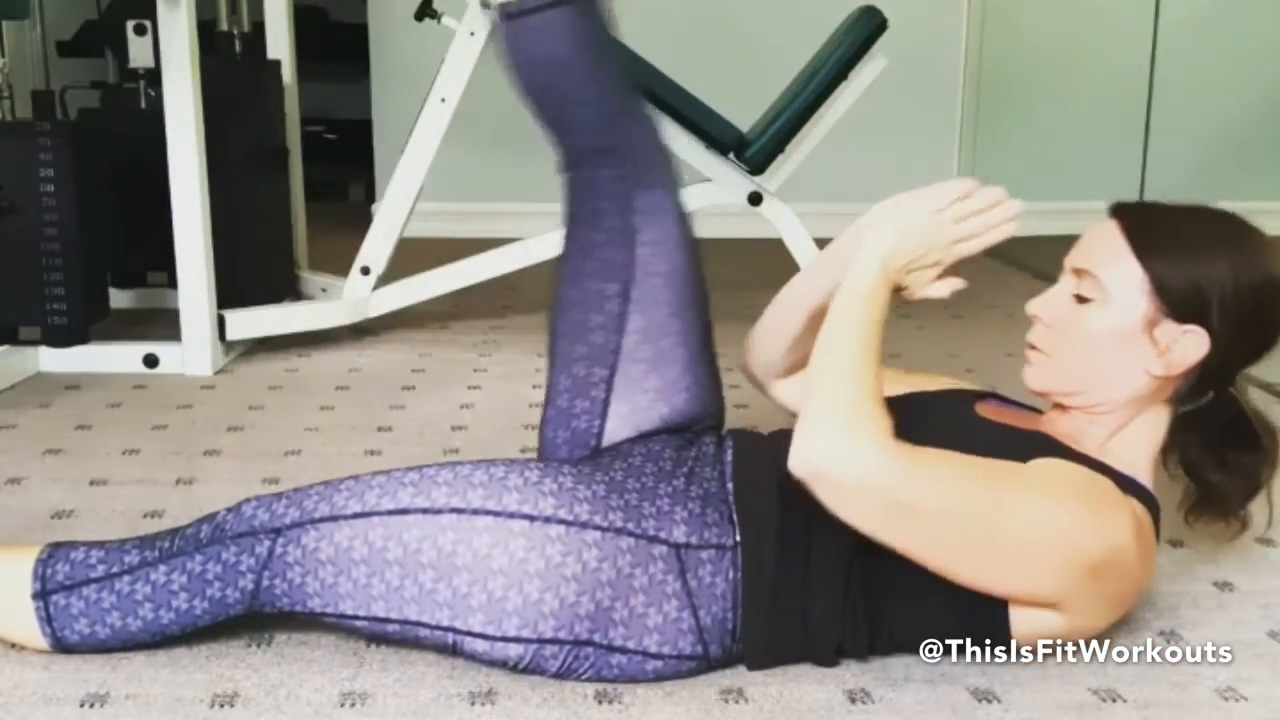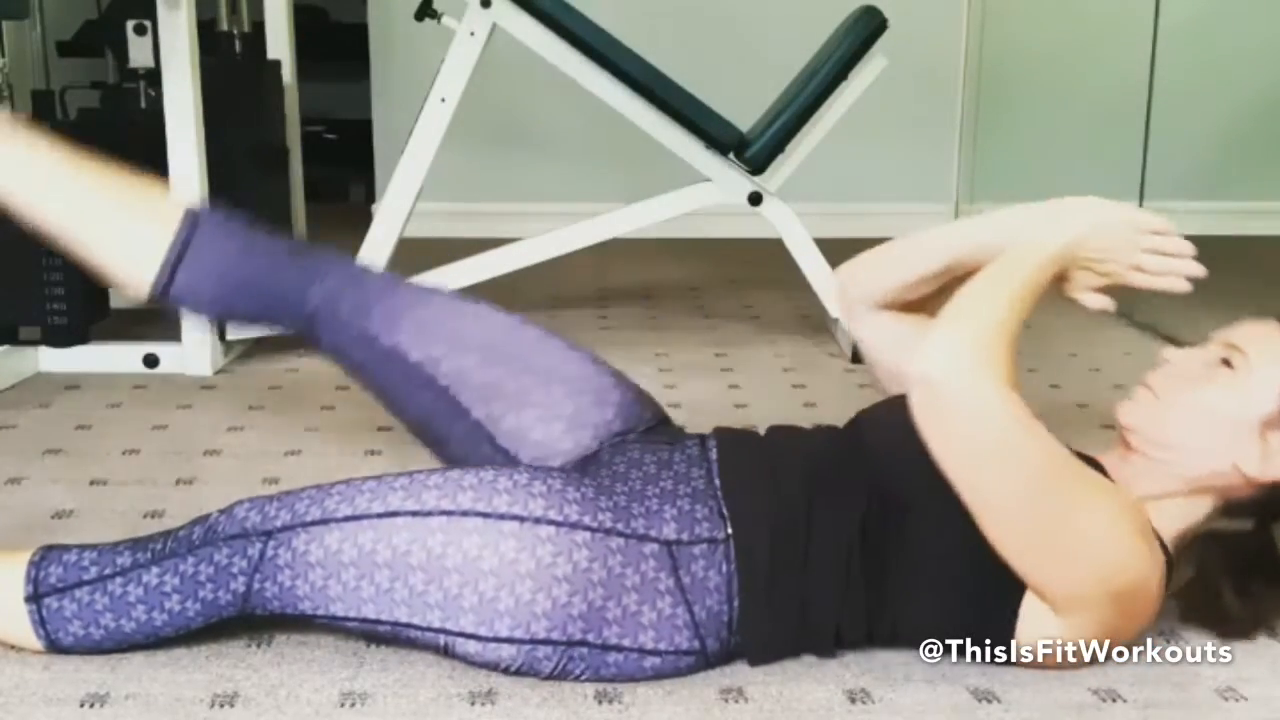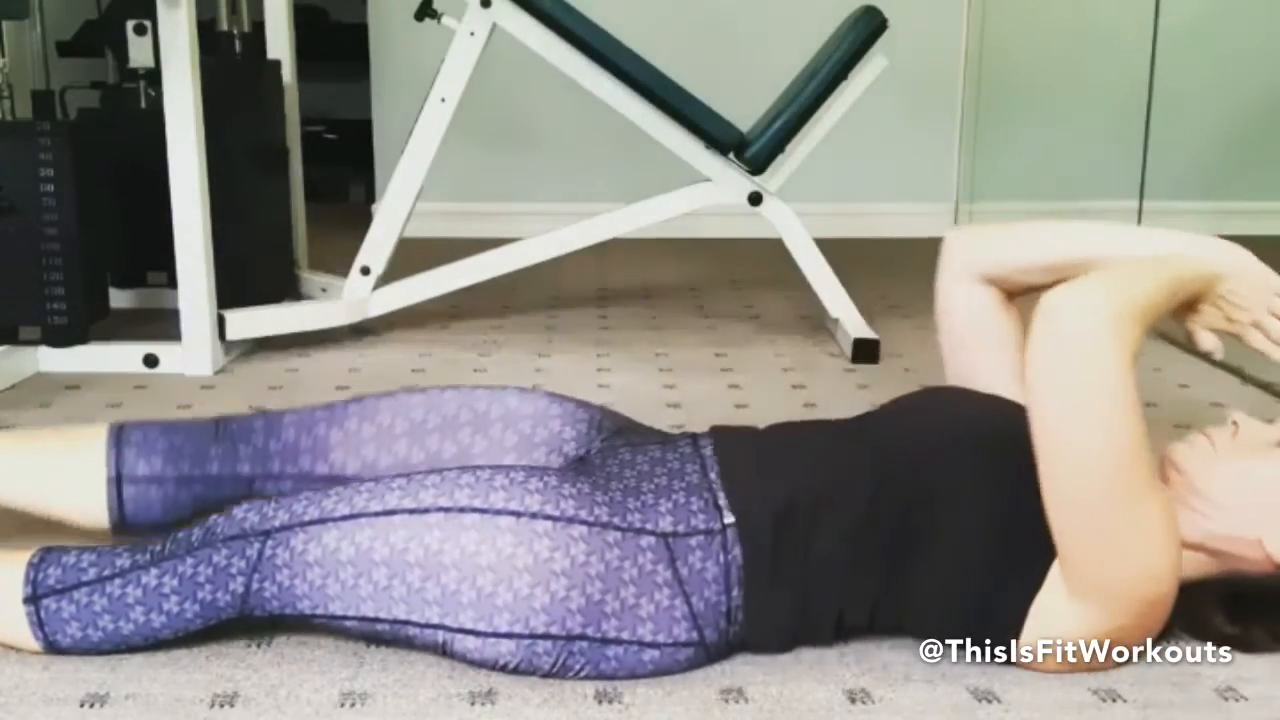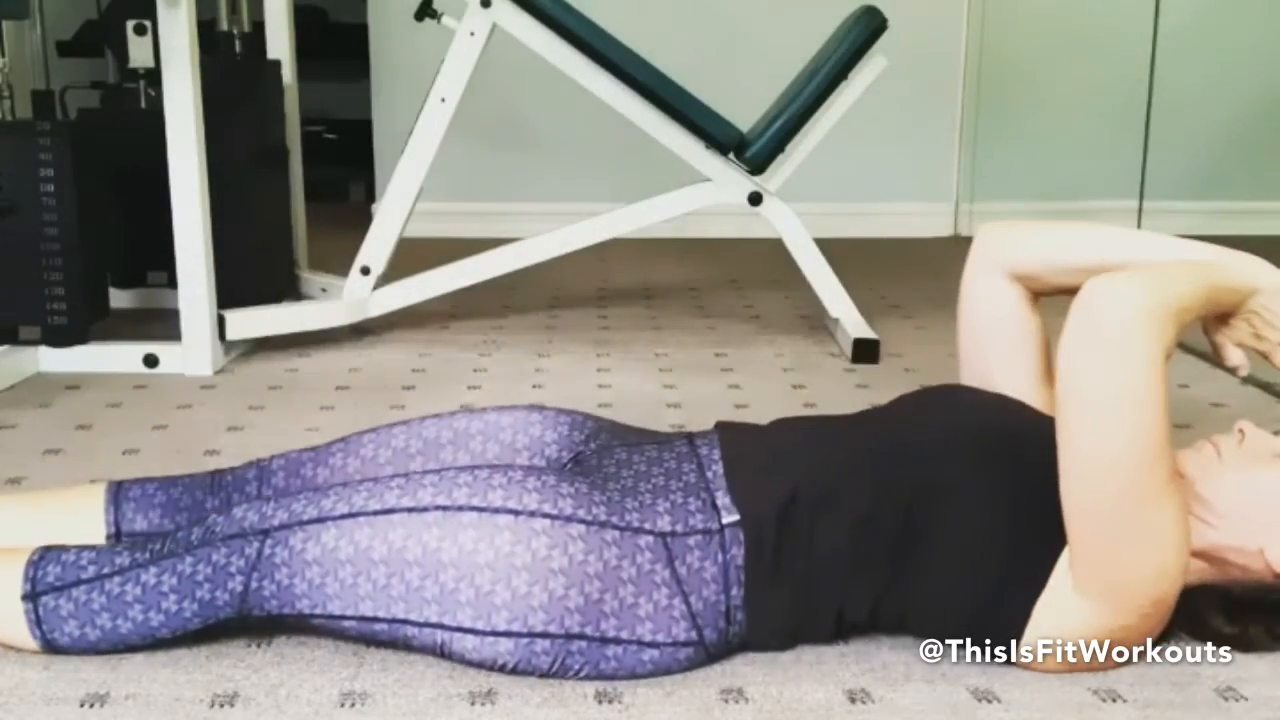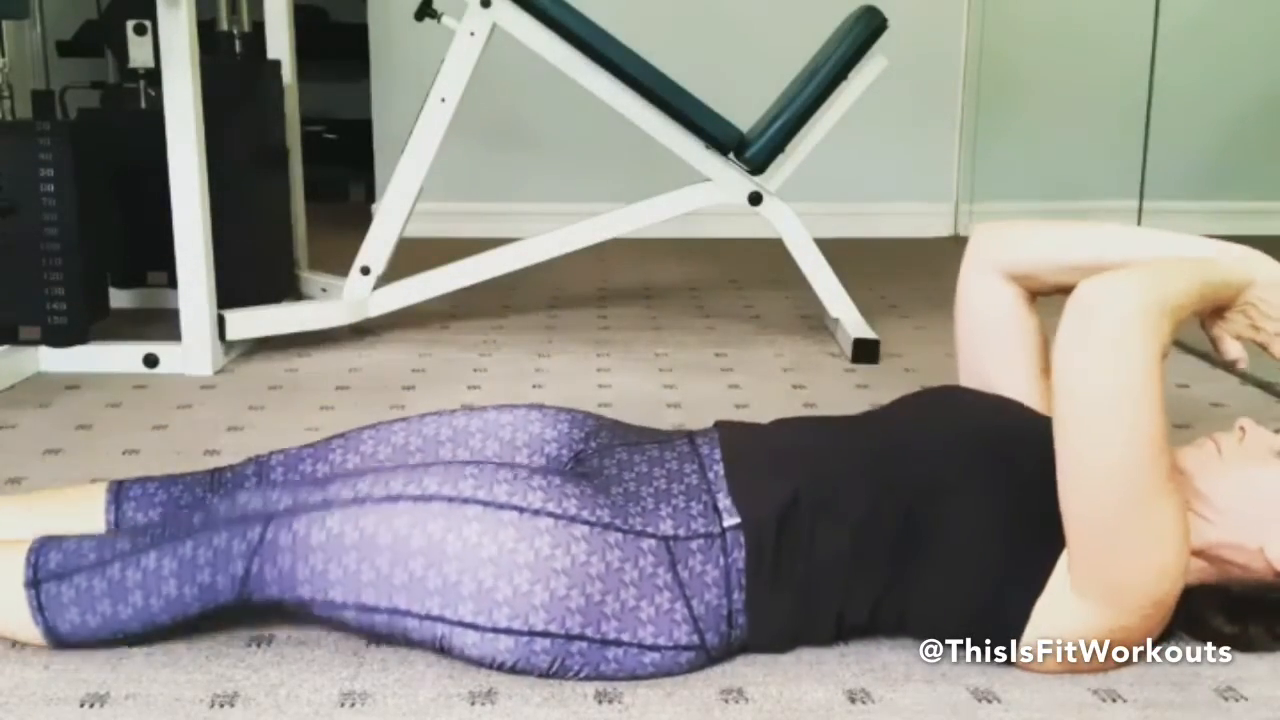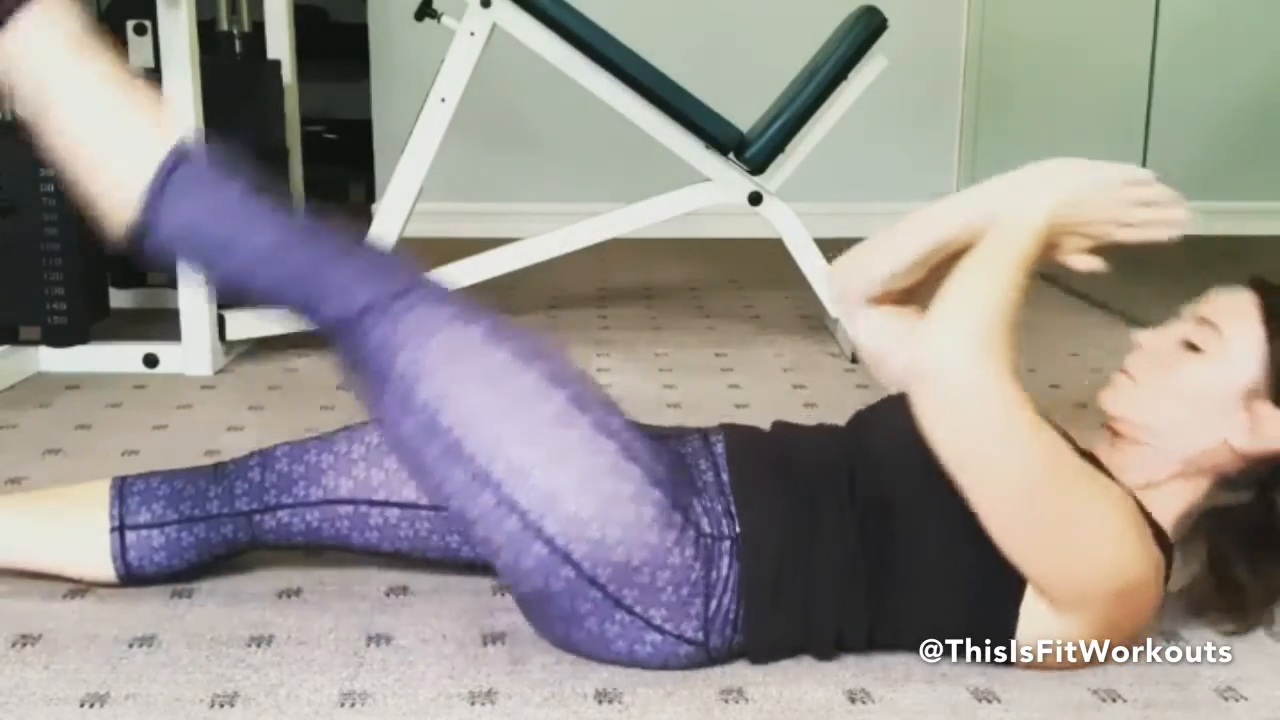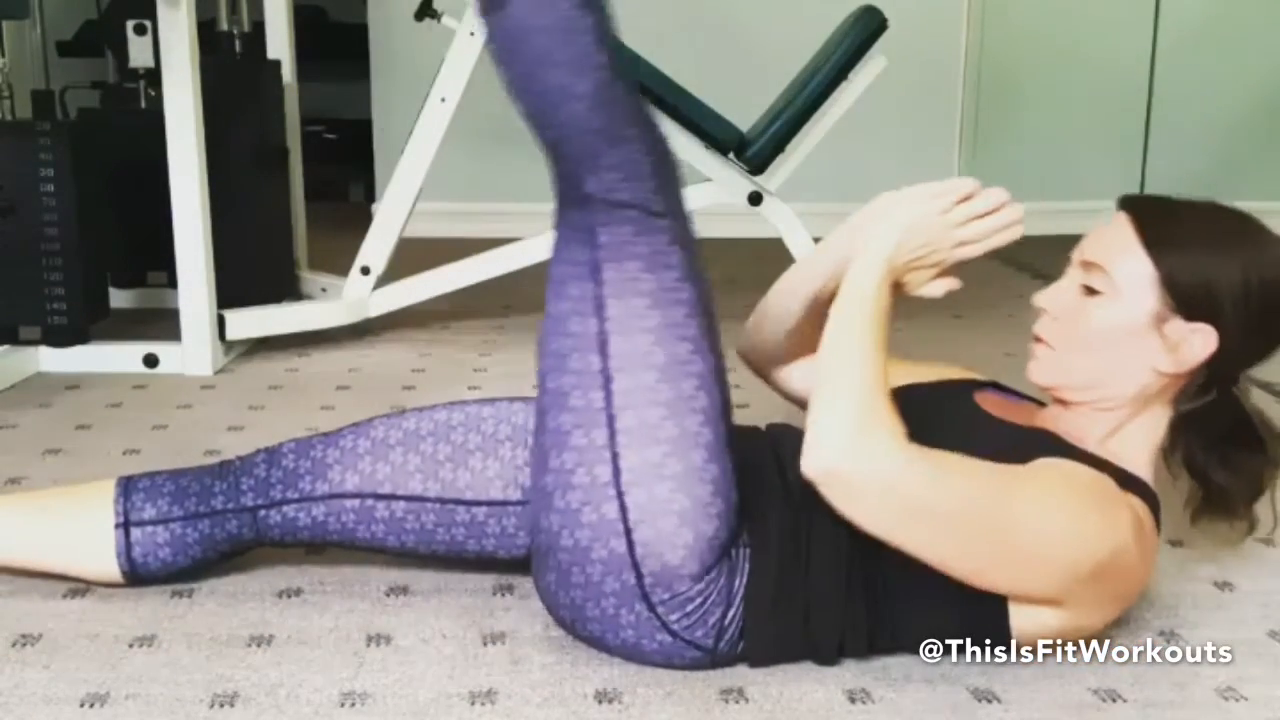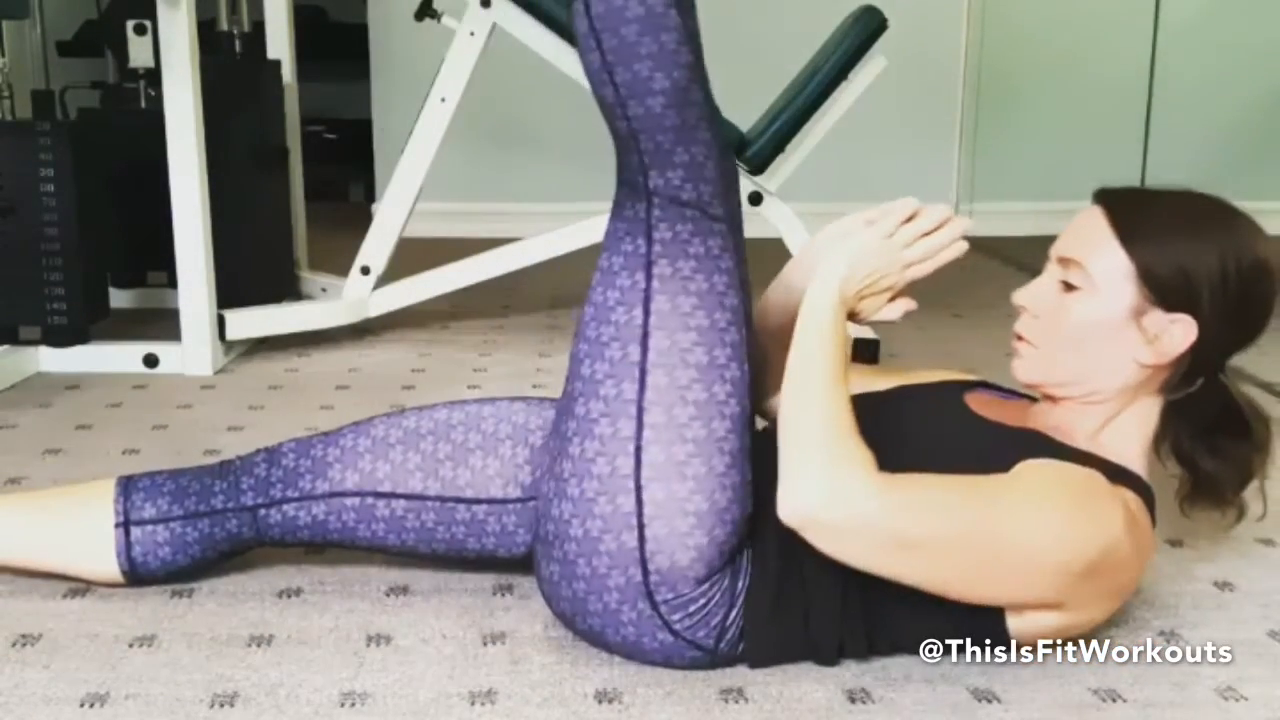
dt=0.4s
person 1, frame 1
left shoulder: (1093, 536)
right shoulder: (1034, 429)
left elbow: (837, 462)
right elbow: (779, 363)
left wrist: (875, 267)
right wrist: (857, 256)
left hip: (670, 579)
right hip: (669, 470)
left knee: (263, 545)
right knee: (619, 165)
person 1, frame 2
left shoulder: (1106, 566)
right shoulder: (1052, 484)
left elbow: (947, 369)
right elbow: (866, 295)
left wrist: (1050, 245)
right wrist: (1040, 227)
left hip: (667, 578)
right hip: (662, 472)
left knee: (251, 549)
right knee: (316, 288)
person 1, frame 3
left shoulder: (1121, 580)
right shoulder: (1052, 458)
left elbow: (1072, 331)
right elbow: (968, 261)
left hip: (667, 568)
right hip: (664, 468)
left knee: (243, 552)
right knee: (250, 455)
person 1, frame 4
left shoulder: (1126, 580)
right shoulder: (1064, 470)
left elbow: (1113, 321)
right elbow: (1000, 258)
left hip: (670, 570)
right hip: (662, 471)
left knee: (243, 560)
right knee: (243, 498)
person 1, frame 5
left shoulder: (1124, 580)
right shoulder: (1069, 472)
left elbow: (1108, 318)
right elbow: (995, 258)
left hip: (670, 577)
right hip: (665, 470)
left knee: (255, 542)
right knee: (253, 492)
person 1, frame 6
left shoulder: (1108, 561)
right shoulder: (1051, 452)
left elbow: (955, 388)
right elbow: (863, 293)
left wrist: (1021, 222)
right wrist: (1017, 203)
left hip: (665, 581)
right hip: (680, 484)
left knee: (370, 296)
right knee: (263, 491)
person 1, frame 7
left shoulder: (1096, 532)
right shoulder: (1026, 419)
left elbow: (847, 461)
right elbow: (775, 346)
left wrist: (878, 269)
right wrist: (865, 239)
left hip: (671, 582)
right hip: (629, 506)
left knee: (617, 192)
right knee: (269, 486)
person 1, frame 8
left shoulder: (1089, 526)
right shoulder: (1018, 413)
left elbow: (823, 503)
right elbow: (767, 385)
left wrist: (832, 294)
right wrist: (819, 272)
left hip: (664, 579)
right hip: (622, 493)
left knee: (676, 184)
right knee: (265, 486)
